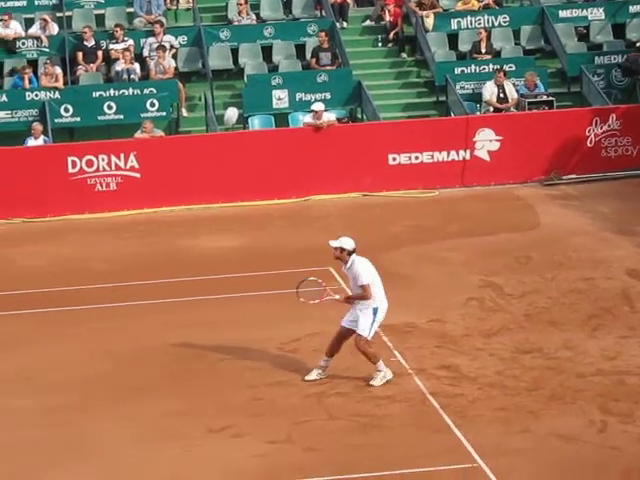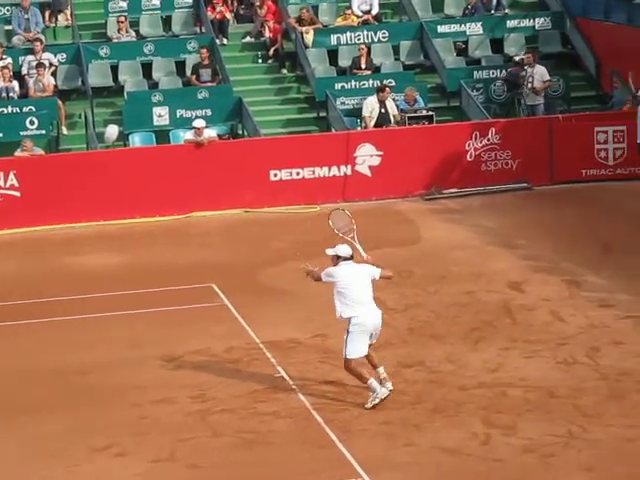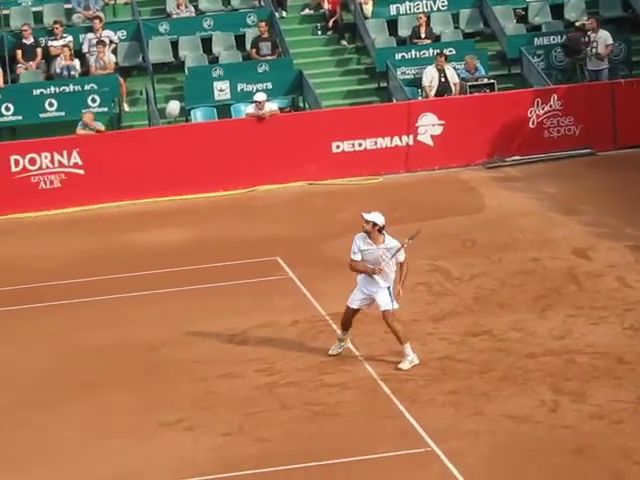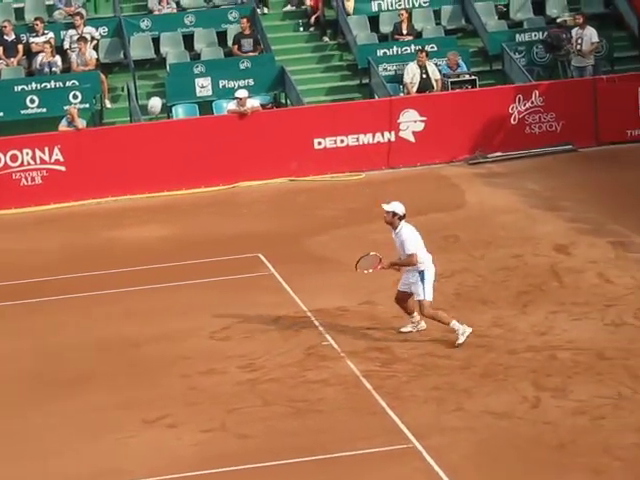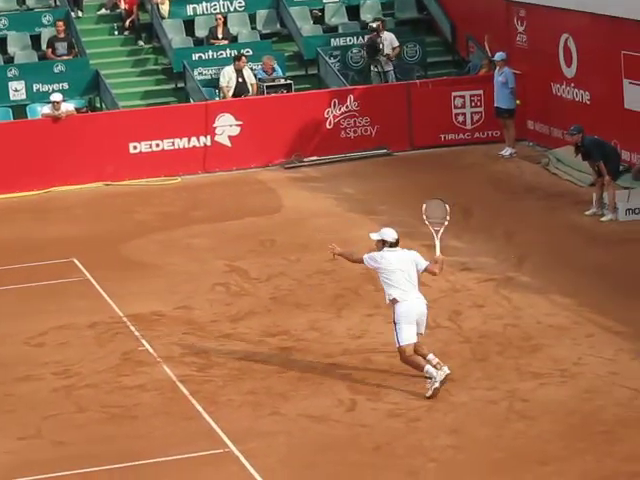
dt=1s
person 1, frame 1
left shoulder: (360, 266)
right shoulder: (349, 265)
left elbow: (368, 295)
left wrist: (348, 297)
right wrist: (350, 299)
left hip: (374, 308)
right hip: (359, 307)
left knee: (361, 344)
right knee: (339, 337)
left ankle: (383, 371)
right ankle: (321, 369)
person 1, frame 2
left shoulder: (334, 272)
right shoulder: (363, 268)
left elbow: (316, 278)
right elbow: (389, 274)
left wrist: (310, 271)
right wrist: (371, 264)
left hip: (359, 321)
right hip: (375, 317)
left knee: (351, 364)
right knee: (365, 348)
left ankle: (378, 390)
right ankle: (384, 381)
person 1, frame 3
left shoulder: (393, 245)
right shoulder: (359, 239)
left elbow: (403, 263)
right elbow: (352, 265)
left wrist: (399, 284)
right wrist: (371, 269)
left hip: (383, 286)
right hip: (365, 283)
left knee: (389, 320)
right knee: (347, 316)
left ankle: (410, 356)
right ankle: (342, 341)
person 1, frame 4
left shoulder: (406, 232)
right shoulder: (397, 230)
left elbow: (412, 261)
left wrist: (392, 264)
right wrist: (398, 263)
left hip: (422, 272)
right hip: (412, 271)
left knee: (426, 311)
right knee: (400, 299)
left ankle: (460, 329)
right ankle: (416, 322)
person 1, frame 5
left shoulder: (379, 258)
right shoulder: (411, 255)
left elbow: (354, 258)
right elbow: (435, 271)
left wrist: (340, 252)
right wrist: (439, 261)
left hip: (404, 308)
right hip: (420, 304)
left knee: (407, 357)
right knee: (413, 346)
left ankle: (435, 375)
right ankle: (440, 368)
